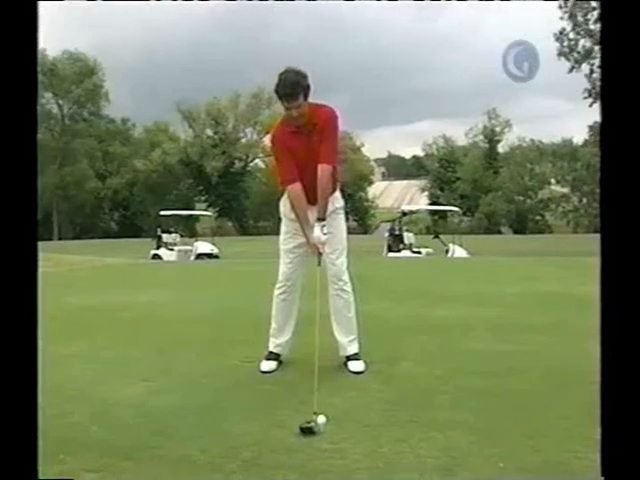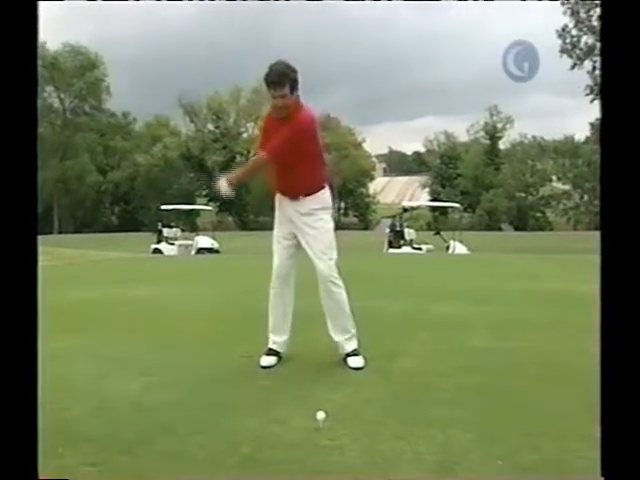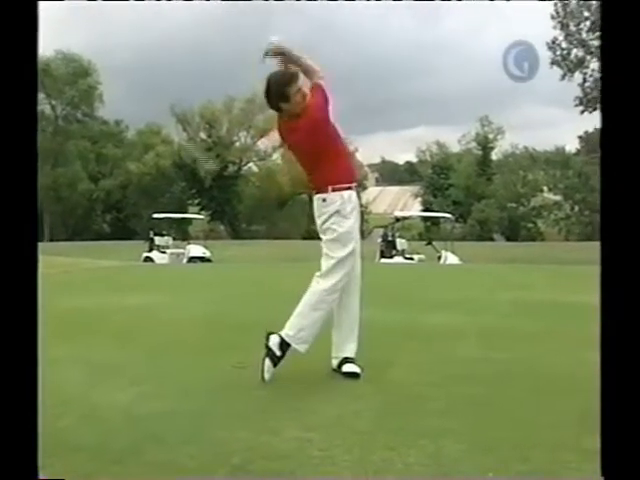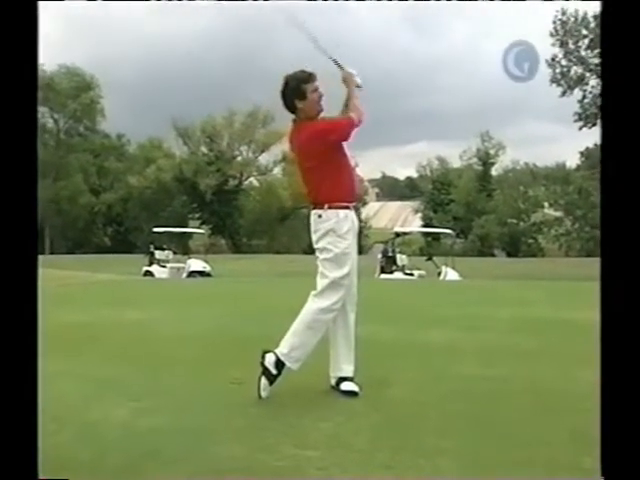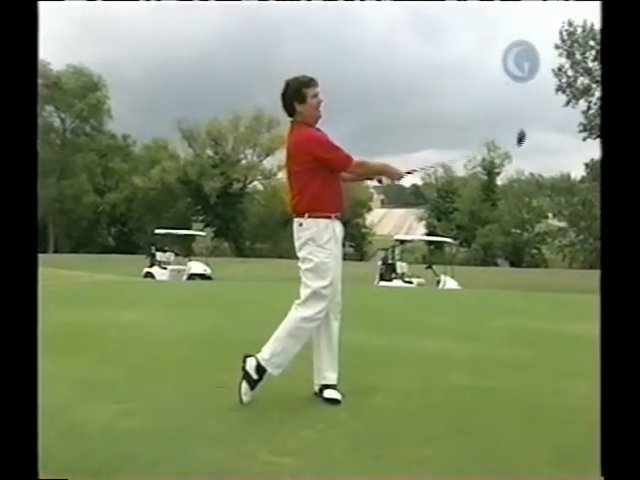
dt=1s
person 1, frame 1
left shoulder: (327, 117)
right shoulder: (279, 135)
left elbow: (325, 170)
right elbow: (292, 184)
left wrist: (321, 221)
right wrist: (308, 232)
left hip: (330, 205)
right hip: (294, 208)
left knee: (339, 277)
right knee: (287, 279)
left ankle: (350, 349)
right ankle: (276, 347)
person 1, frame 2
left shoulder: (303, 122)
right shoulder: (272, 117)
left elbow: (263, 159)
right elbow: (263, 159)
left wrist: (232, 180)
right wrist: (235, 179)
left hip: (313, 204)
right hip: (284, 204)
left knee: (327, 272)
right knee: (280, 274)
left ankle: (349, 345)
right ankle: (276, 344)
person 1, frame 3
left shoulder: (286, 124)
right shoulder: (311, 120)
left elbow: (307, 78)
right elbow: (317, 75)
left wrist: (286, 64)
right wrist: (290, 56)
left hip: (340, 200)
right hip: (338, 201)
left knee: (349, 279)
right knee: (332, 277)
left ankle: (343, 354)
right ankle: (284, 341)
person 1, frame 4
left shoulder: (302, 131)
right shoulder: (318, 131)
left elbow: (343, 123)
right elbow: (355, 118)
right wrist: (351, 88)
left hip: (338, 217)
right hip: (334, 219)
left knee: (345, 298)
right knee: (329, 296)
left ankle: (341, 373)
right ankle: (278, 359)
person 1, frame 5
left shoulder: (305, 137)
right shoulder: (310, 139)
left elbow: (338, 173)
right elbow: (354, 167)
left wrist: (375, 173)
right wrist: (385, 169)
left hip: (326, 227)
right hip: (317, 228)
left knee: (330, 307)
right knee: (313, 305)
left ankle: (325, 380)
right ankle: (261, 364)
